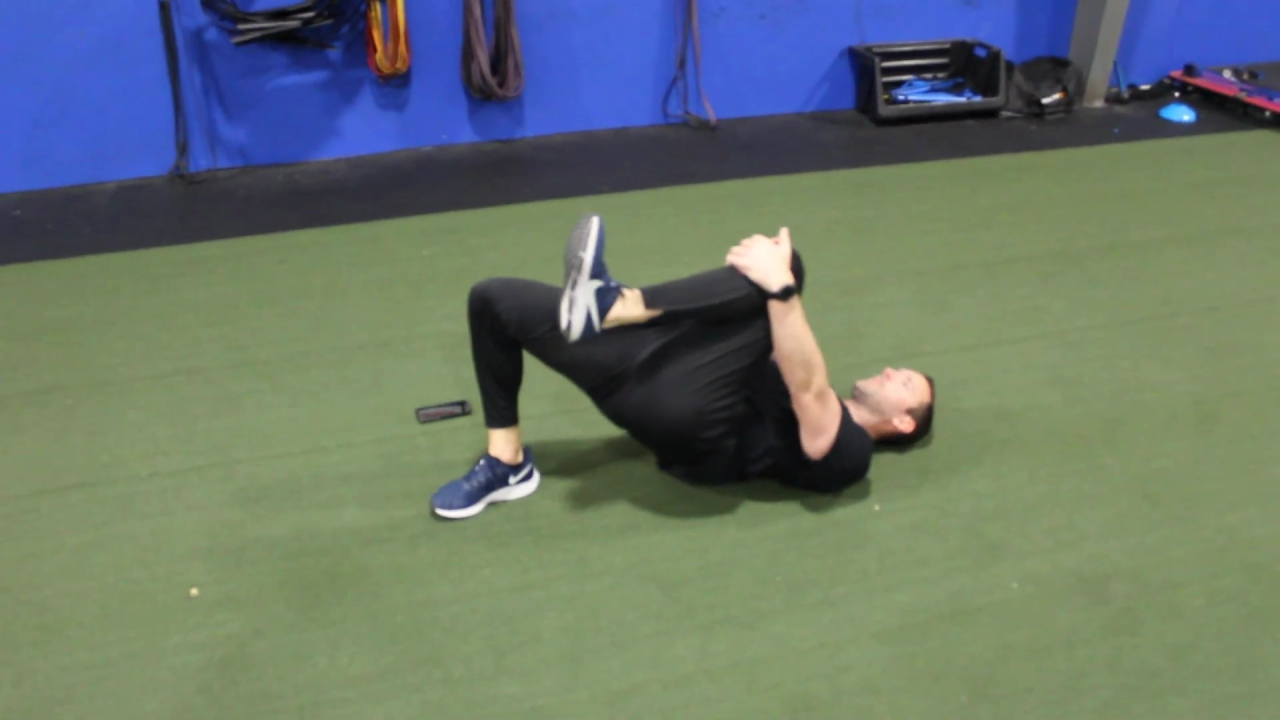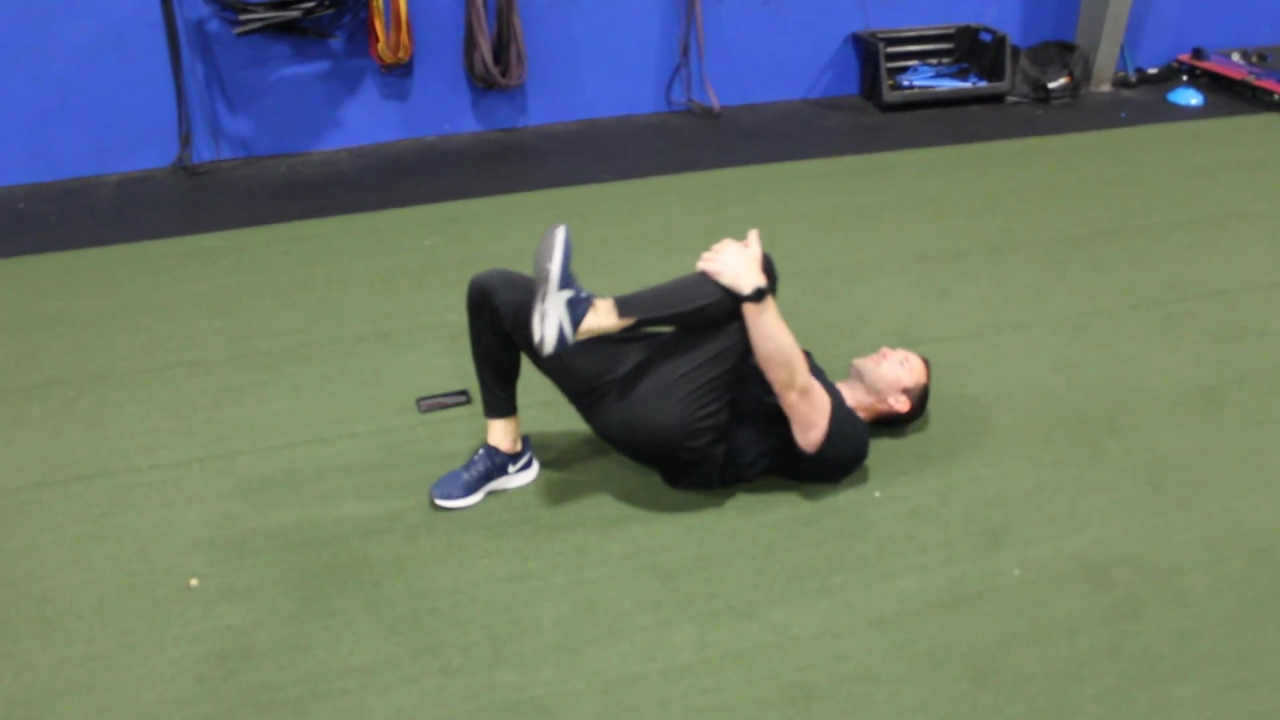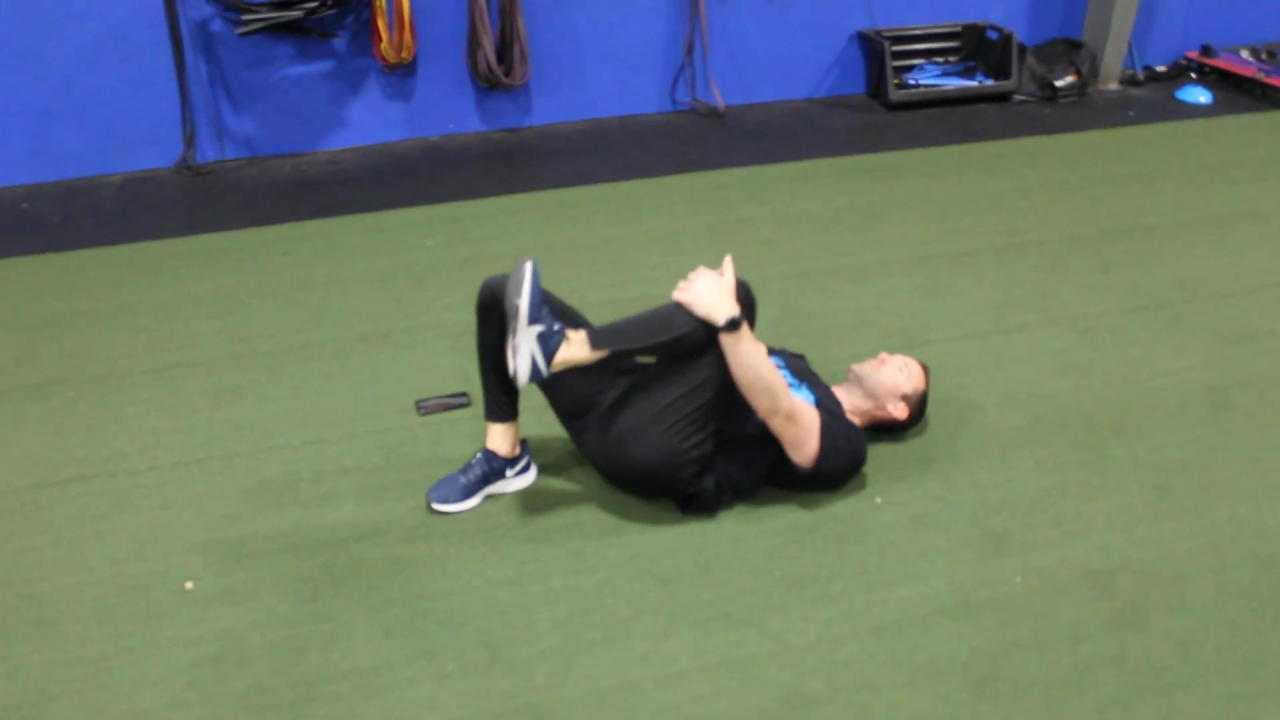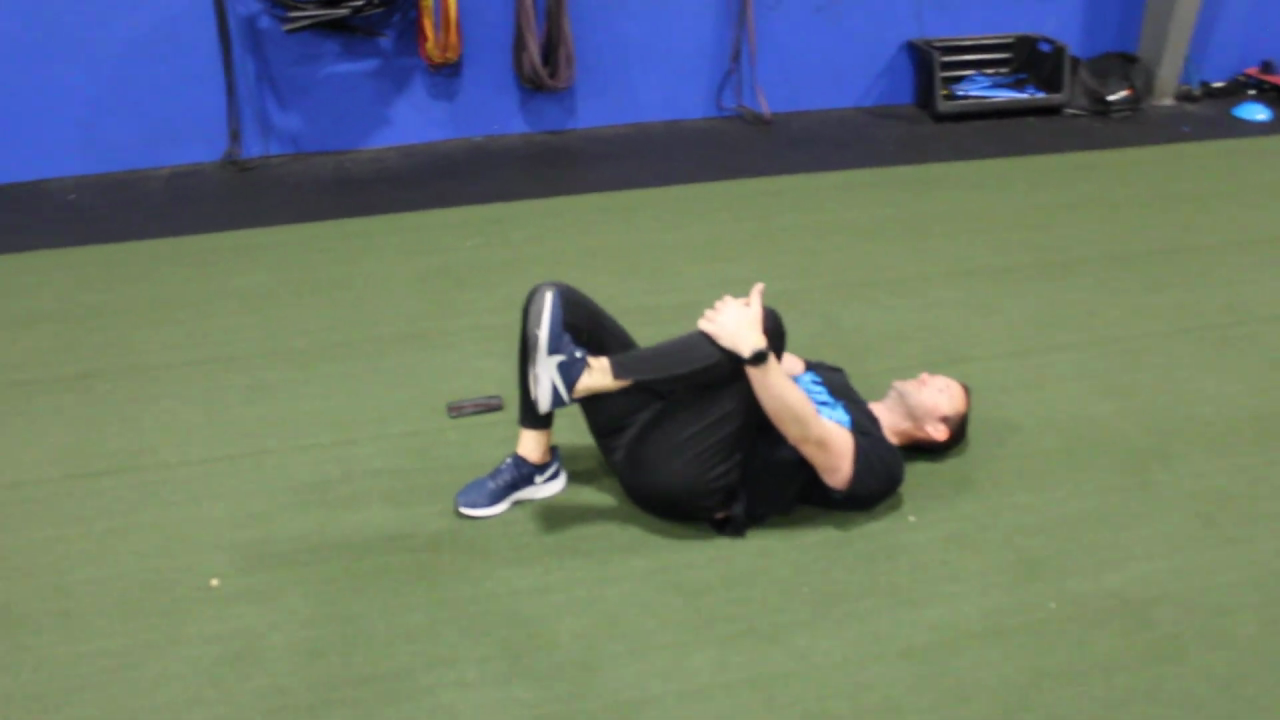
dt=0.2s
person 1, frame 1
left shoulder: (847, 450)
right shoulder: (817, 407)
left elbow: (808, 388)
left wrist: (780, 287)
right wrist: (752, 274)
left hip: (687, 406)
right hip: (646, 373)
left knee: (782, 275)
right knee: (493, 299)
left ankle: (613, 306)
right ankle: (506, 463)
person 1, frame 2
left shoulder: (845, 438)
right shoulder: (807, 384)
left elbow: (792, 387)
left wrist: (751, 289)
right wrist: (729, 277)
left hip: (672, 418)
right hip: (632, 384)
left knee: (755, 280)
right knee: (494, 290)
left ankle: (584, 319)
right ankle: (505, 454)
person 1, frame 3
left shoulder: (842, 448)
right shoulder: (797, 369)
left elbow: (777, 412)
left wrist: (725, 318)
right wrist: (707, 304)
left hip: (656, 450)
right hip: (620, 408)
left knee: (732, 302)
right knee: (501, 294)
left ankle: (558, 350)
right ankle: (504, 458)
person 1, frame 4
left shoulder: (879, 466)
right shoulder: (833, 382)
left elbow: (808, 436)
right elbow: (779, 369)
left wrist: (752, 348)
right wrist: (745, 332)
left hip: (681, 474)
right hip: (650, 426)
left knee: (764, 329)
right knee: (551, 302)
left ankle: (579, 376)
right ankle: (532, 465)
